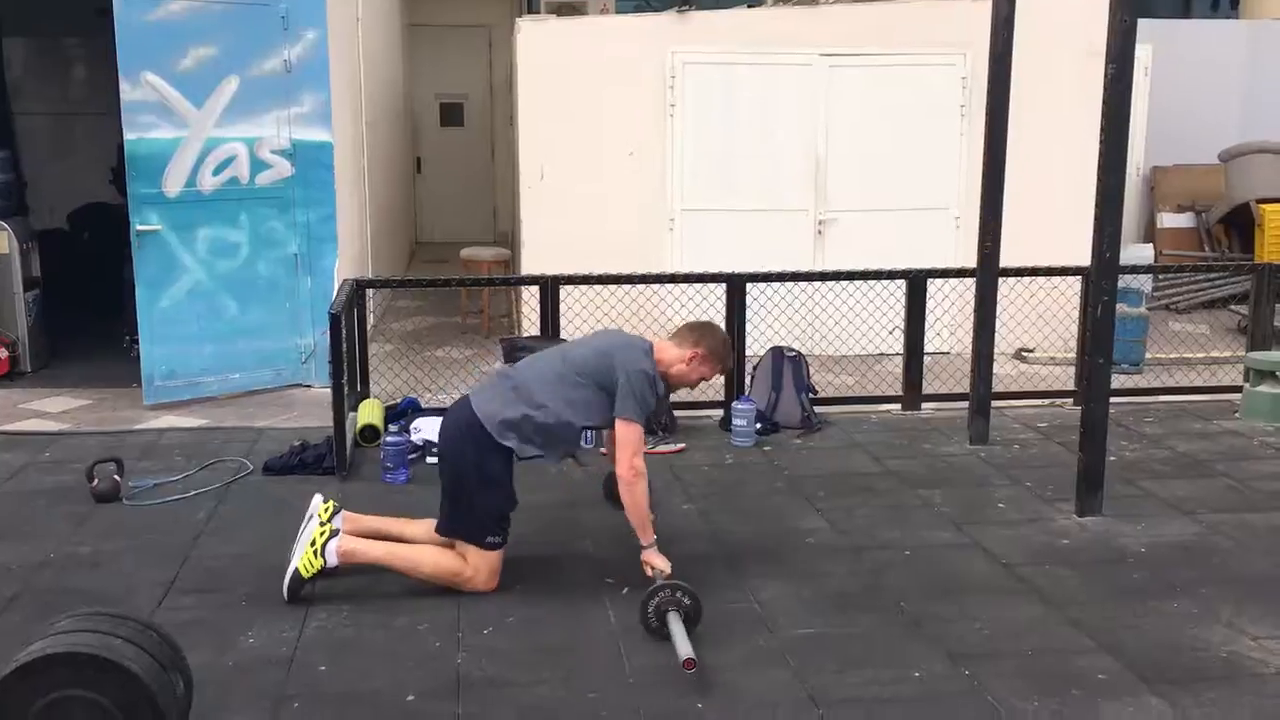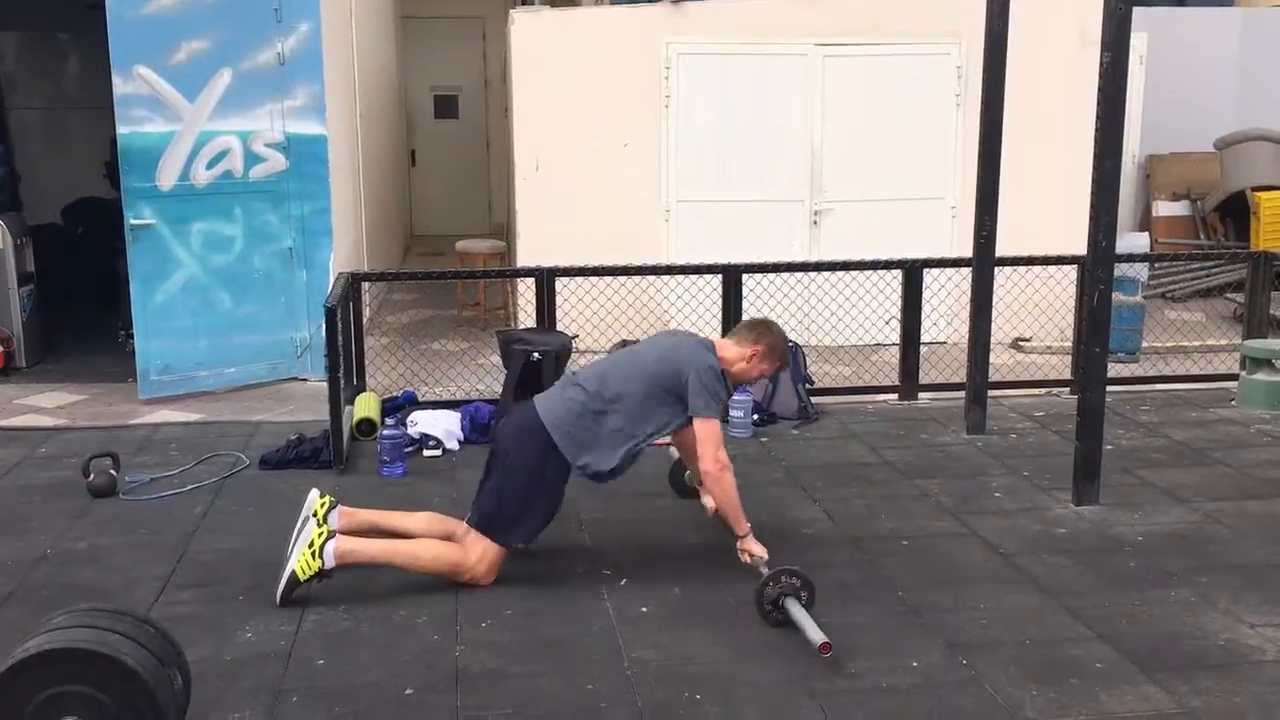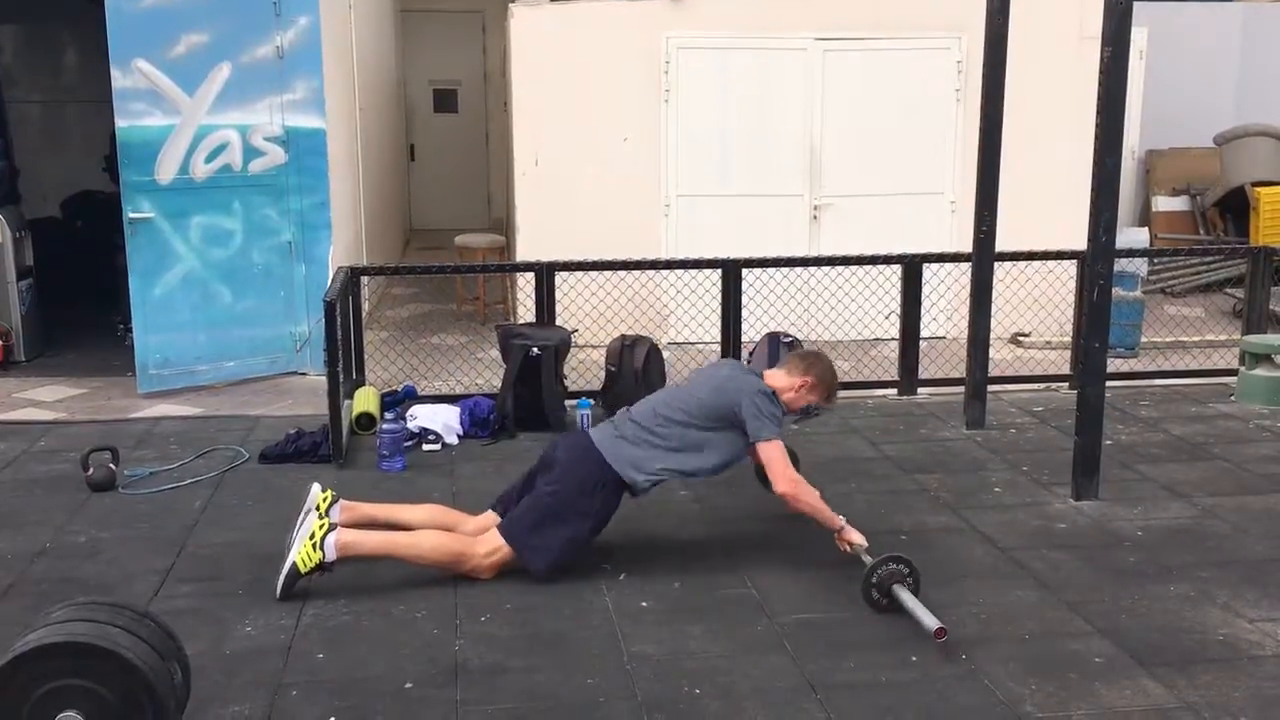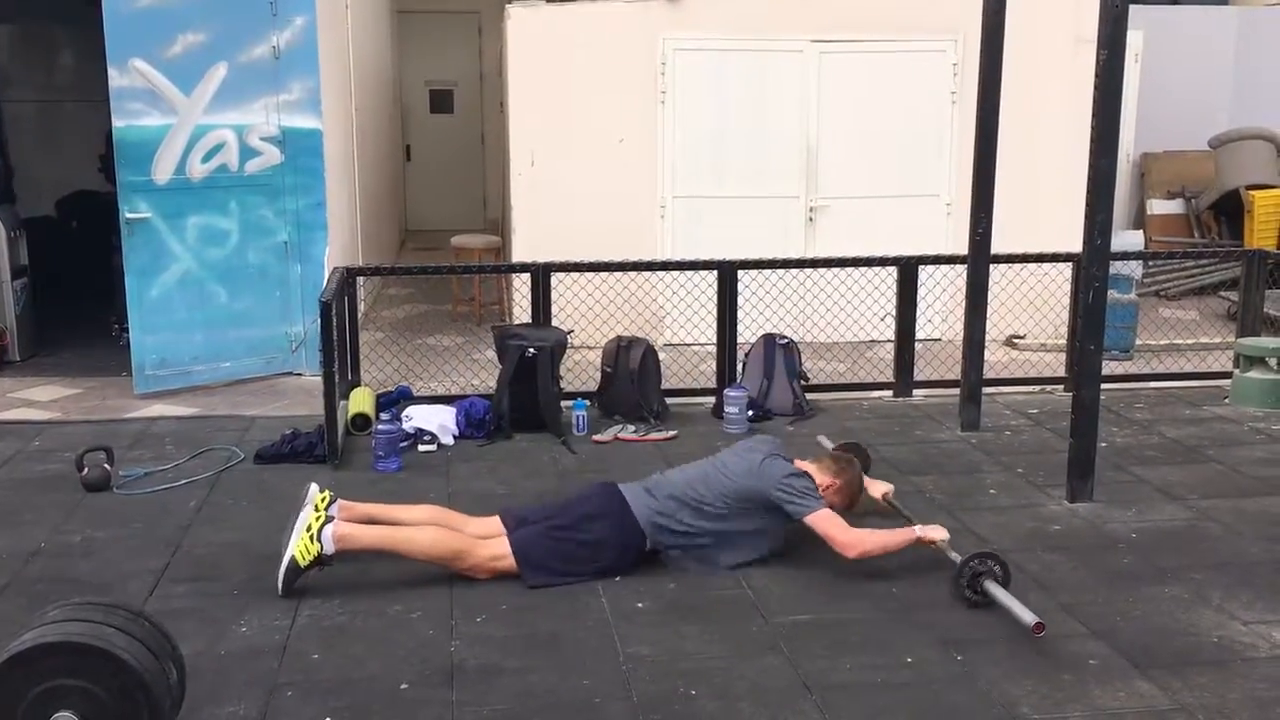
dt=0.5s
person 1, frame 1
left shoulder: (630, 350)
right shoulder: (641, 371)
left elbow: (616, 440)
right elbow: (629, 467)
left wrist: (635, 507)
right wrist: (648, 545)
left hip: (473, 420)
right hip: (484, 435)
left knee: (460, 540)
right knee: (478, 575)
left ankle: (339, 521)
right ankle: (338, 548)
person 1, frame 2
left shoulder: (688, 349)
right shoulder: (707, 370)
left elbow: (682, 428)
right elbow: (715, 463)
left wrist: (704, 490)
right wrist: (743, 534)
left hip: (533, 423)
right hip: (546, 443)
left knee: (465, 534)
right knee: (475, 565)
left ankle: (334, 516)
right ankle: (333, 548)
person 1, frame 3
left shoulder: (735, 373)
right shoulder: (760, 396)
left elbow: (750, 441)
right elbow: (786, 484)
left wrist: (800, 481)
right wrist: (840, 526)
left hip: (581, 449)
right hip: (598, 474)
left knee: (473, 527)
right knee: (481, 557)
left ankle: (336, 510)
right ankle: (336, 542)
person 1, frame 4
left shoulder: (770, 451)
right shoulder: (787, 486)
right elbow: (851, 545)
left wrist: (864, 482)
right wrist: (918, 532)
left hip: (610, 501)
right hip: (617, 532)
left knee: (476, 527)
right knee: (479, 558)
left ankle: (335, 509)
right ankle: (332, 537)
